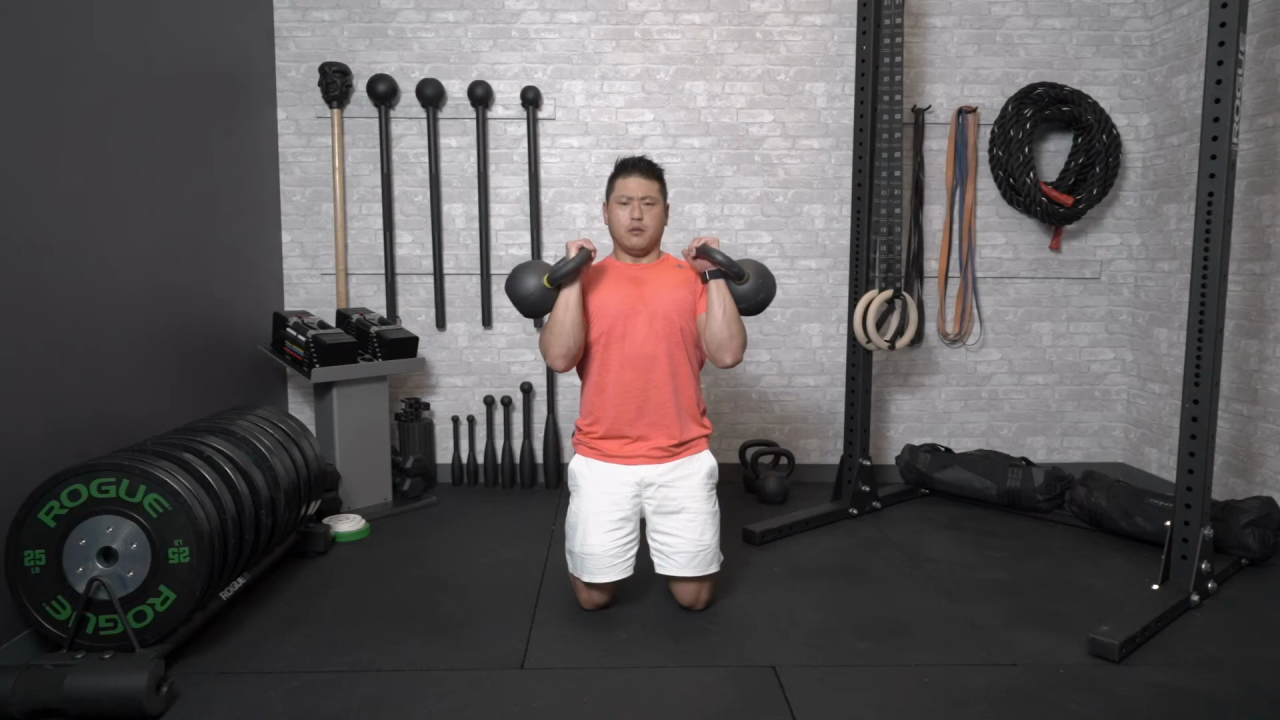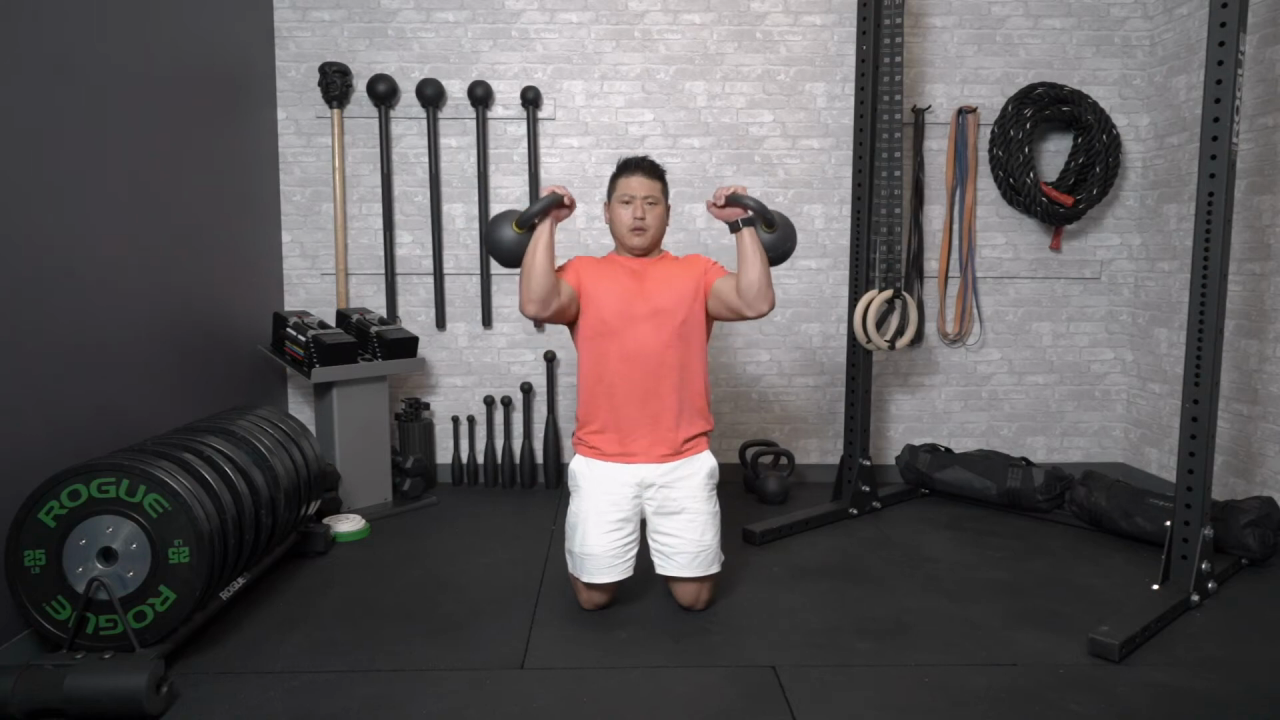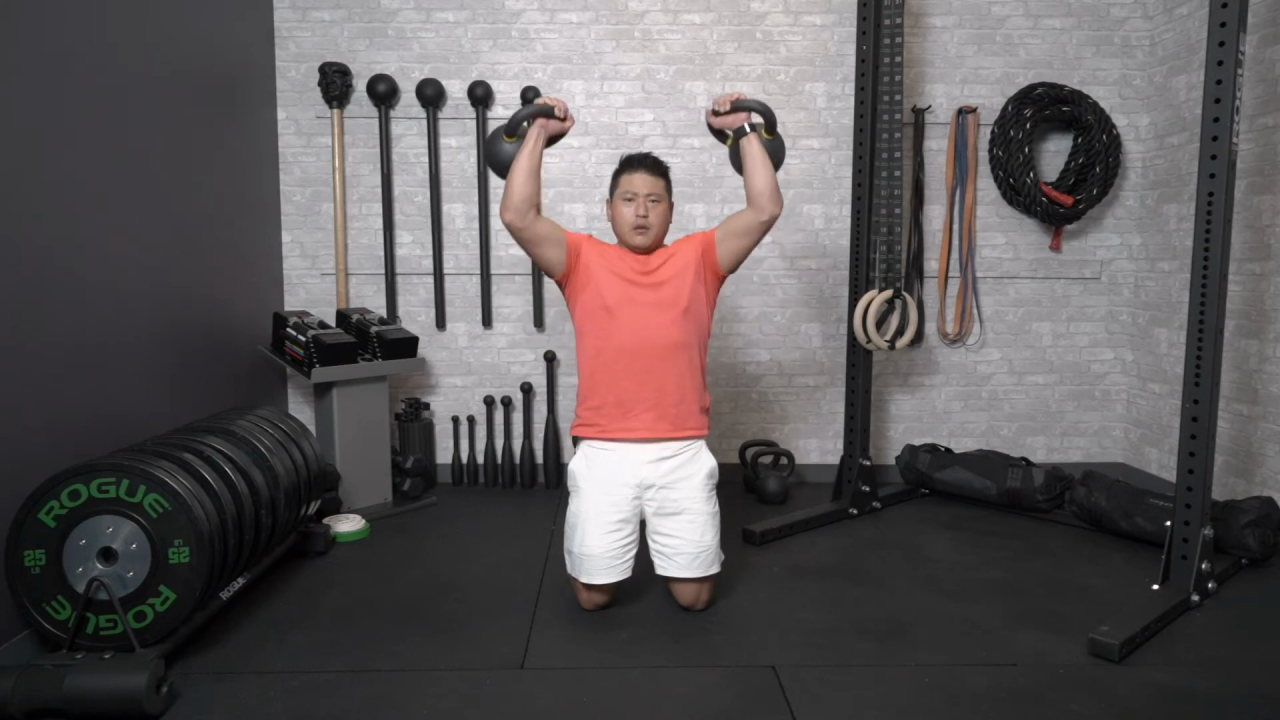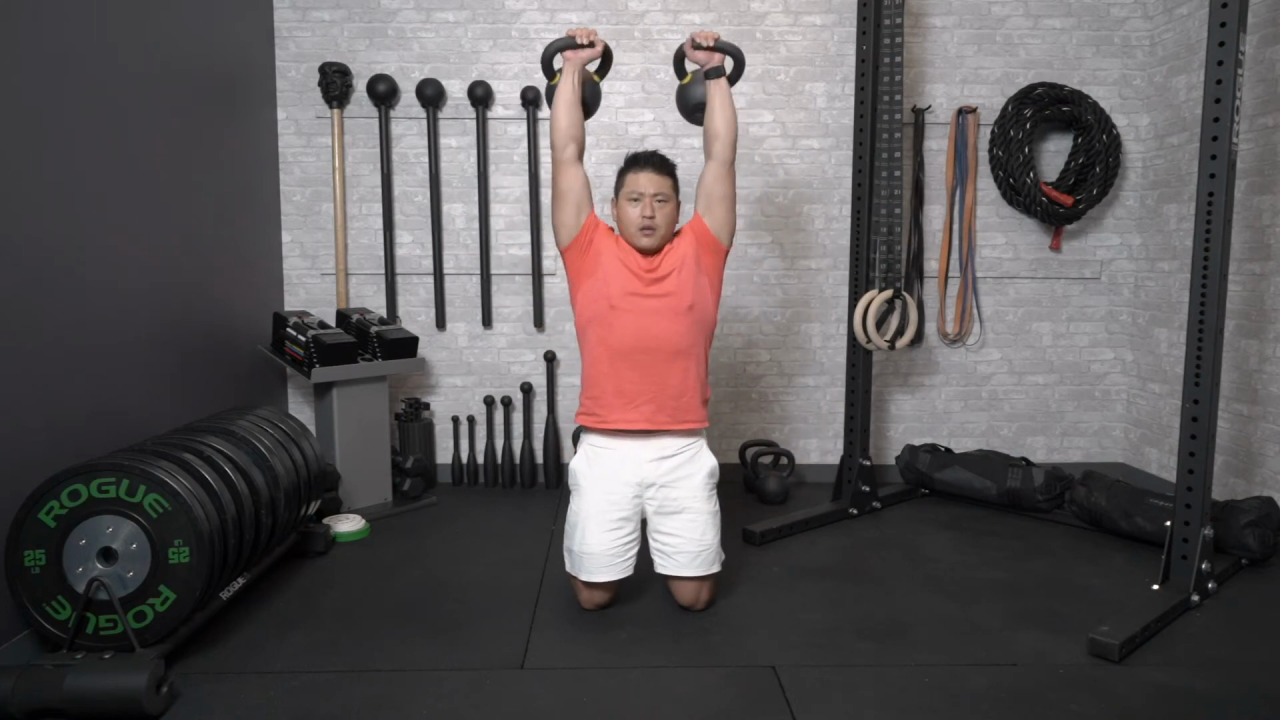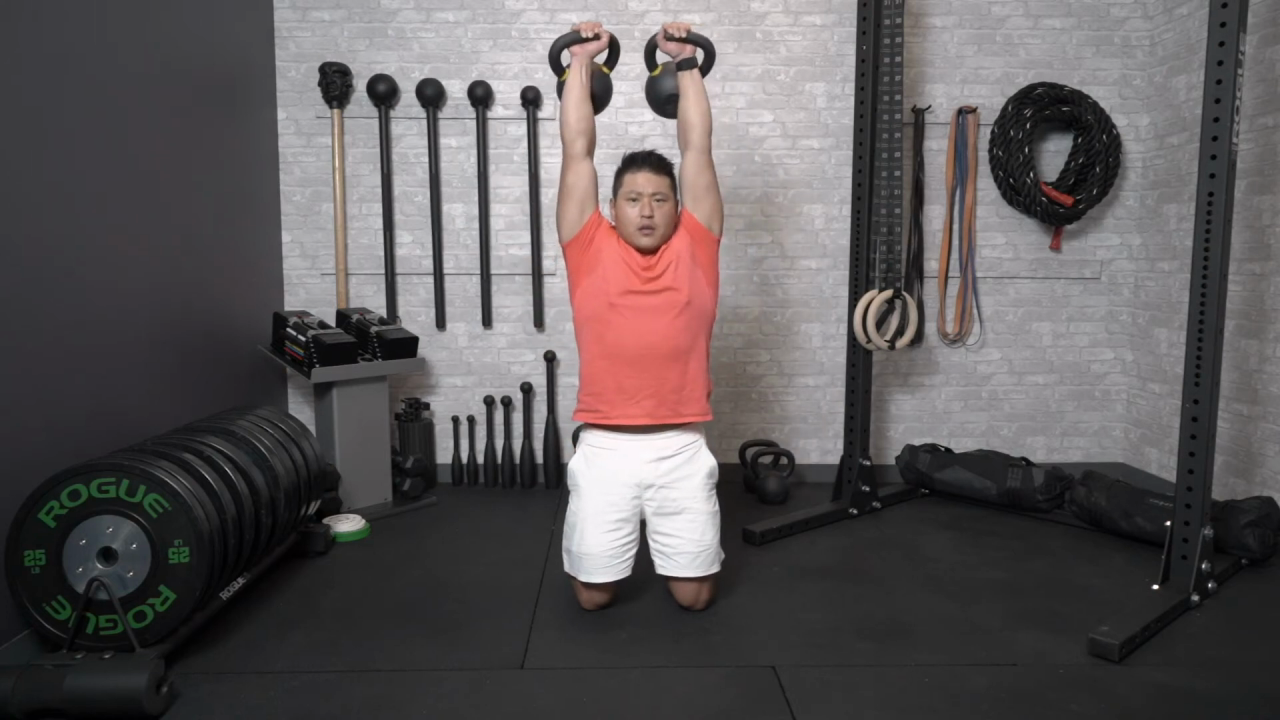
dt=1s
person 1, frame 1
left shoulder: (693, 277)
right shoulder: (584, 279)
left elbow: (727, 353)
right elbow: (558, 357)
left wrist: (715, 275)
right wrist: (572, 277)
left hip: (683, 460)
right hip: (602, 461)
left knee: (694, 594)
right knee: (594, 593)
left ankle: (665, 541)
person 1, frame 2
left shoulder: (697, 272)
right shoulder: (583, 272)
left elbow: (756, 302)
right elbow: (536, 304)
left wrist: (742, 223)
right wrist: (546, 223)
left hip: (682, 461)
right hip: (602, 461)
left knee: (693, 594)
right knee: (594, 593)
left ankle: (664, 544)
right ankle: (623, 542)
person 1, frame 3
left shoulder: (698, 259)
right shoulder: (583, 261)
left elbow: (766, 208)
right elbow: (516, 215)
left wrist: (743, 130)
right wrist: (538, 133)
left hip: (682, 454)
right hip: (604, 453)
left knee: (694, 593)
right knee: (594, 593)
left ankle: (666, 544)
right ankle: (608, 546)
person 1, frame 4
left shoulder: (699, 253)
right shoulder: (591, 253)
left elbow: (720, 155)
right elbow: (567, 153)
left wrist: (714, 70)
right wrist: (572, 66)
left hip: (682, 451)
right hip: (605, 450)
left knee: (694, 593)
right knee: (594, 592)
left ankle: (669, 541)
right ankle: (623, 540)
person 1, frame 5
left shoulder: (694, 249)
right shoulder: (591, 248)
left elbow: (696, 146)
right elbow: (578, 150)
left wrist: (685, 61)
right wrist: (581, 60)
left hip: (681, 448)
right hip: (605, 447)
left knee: (695, 592)
right knee: (594, 592)
left ankle: (667, 540)
right ankle: (621, 541)
